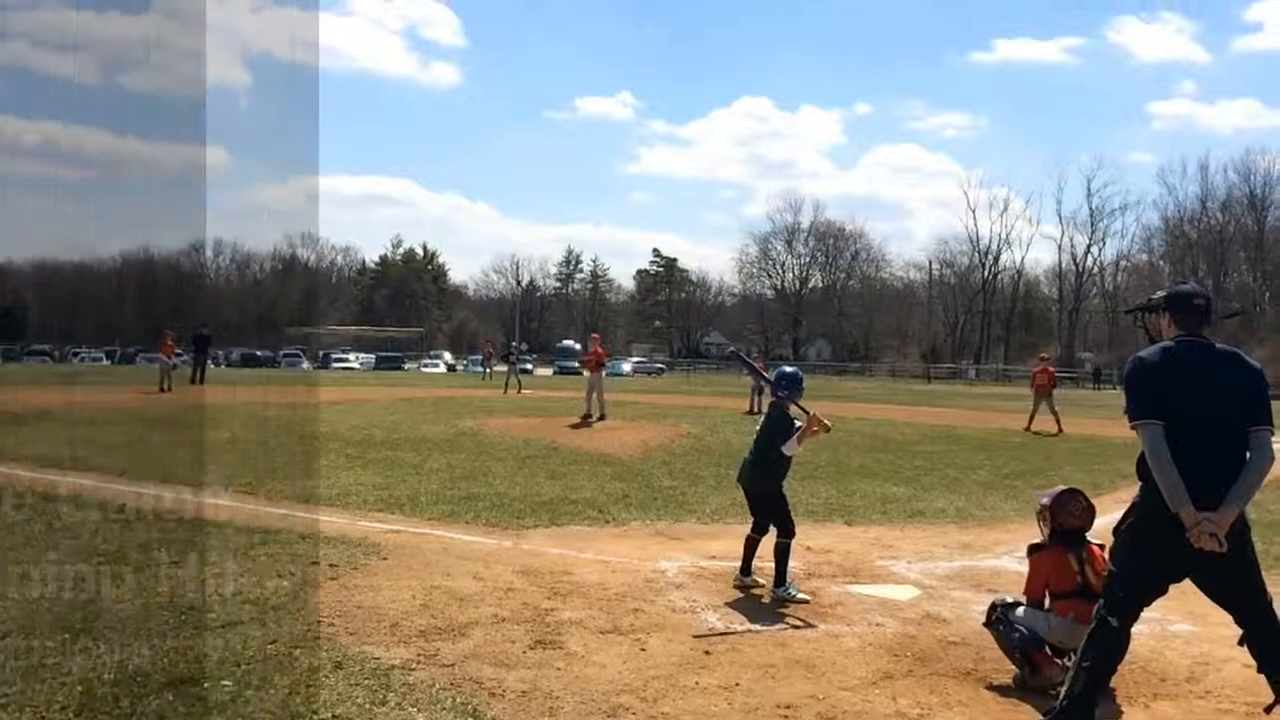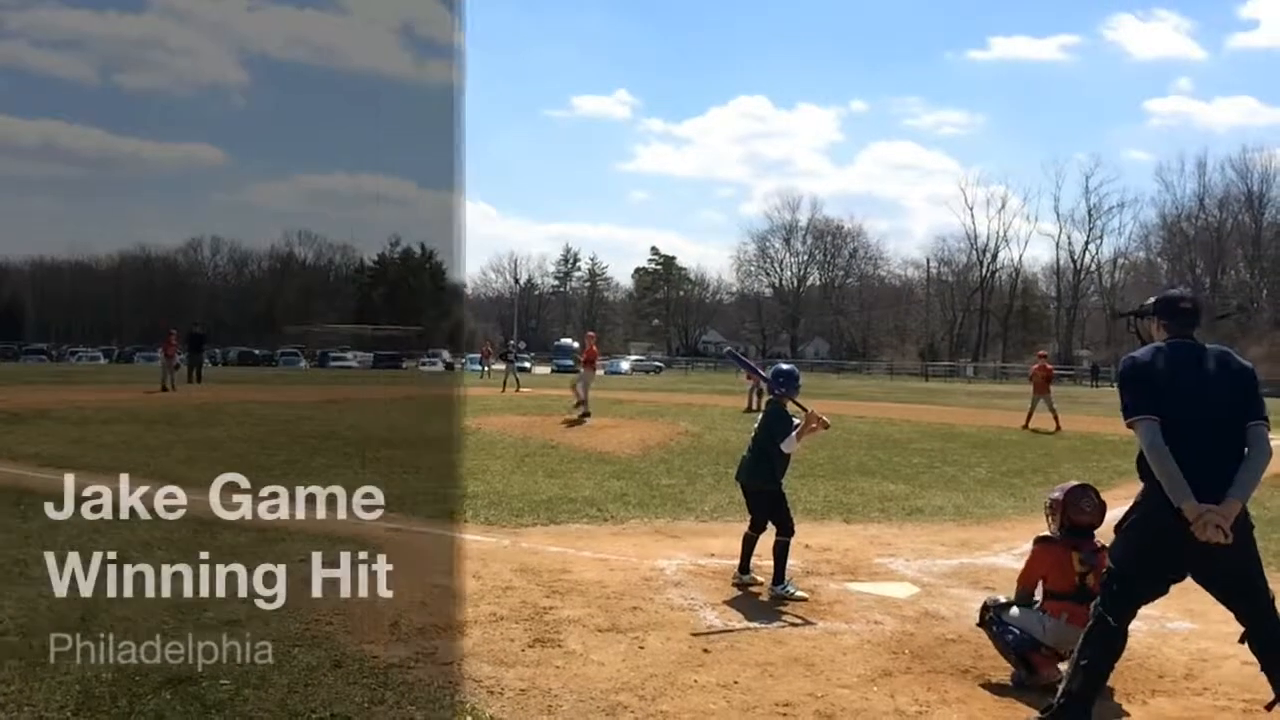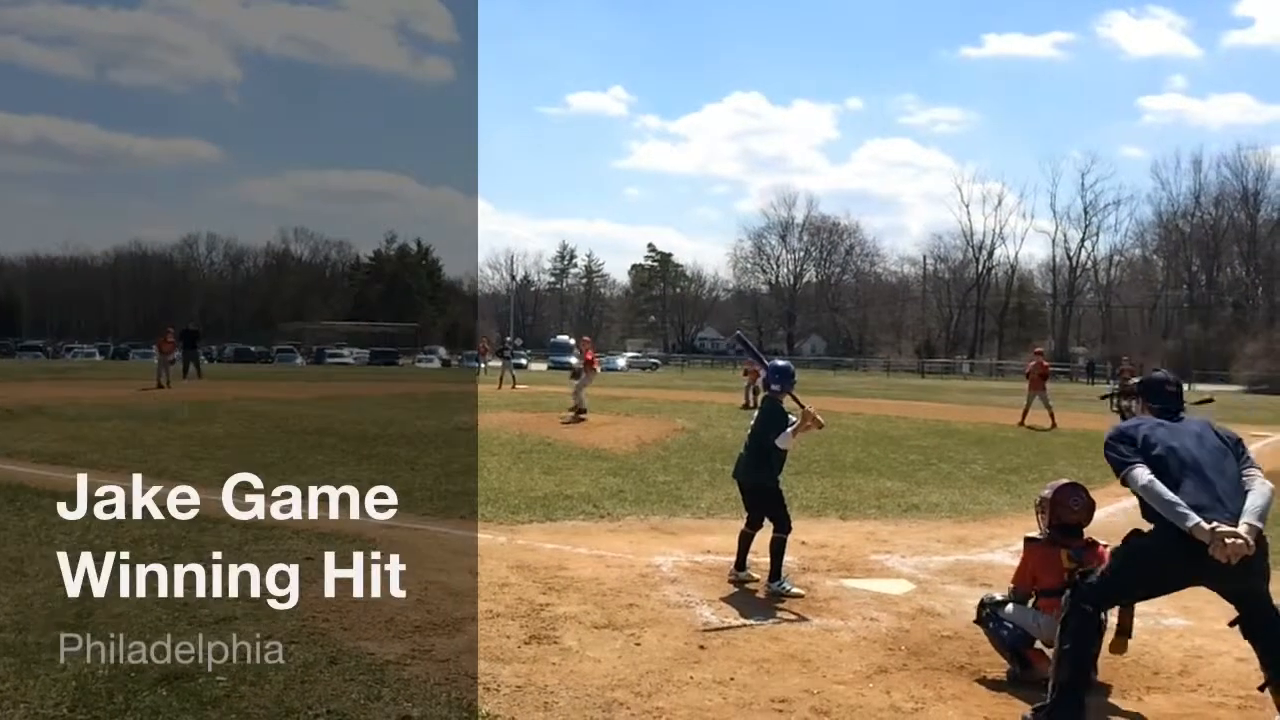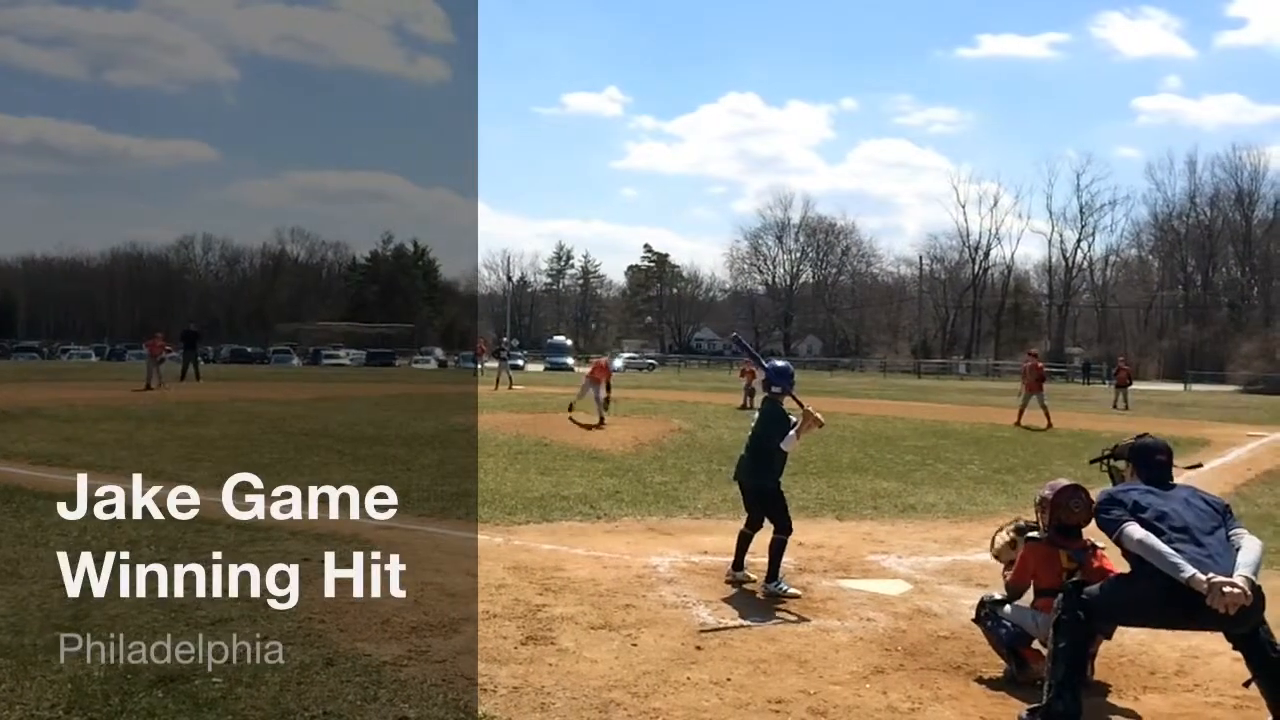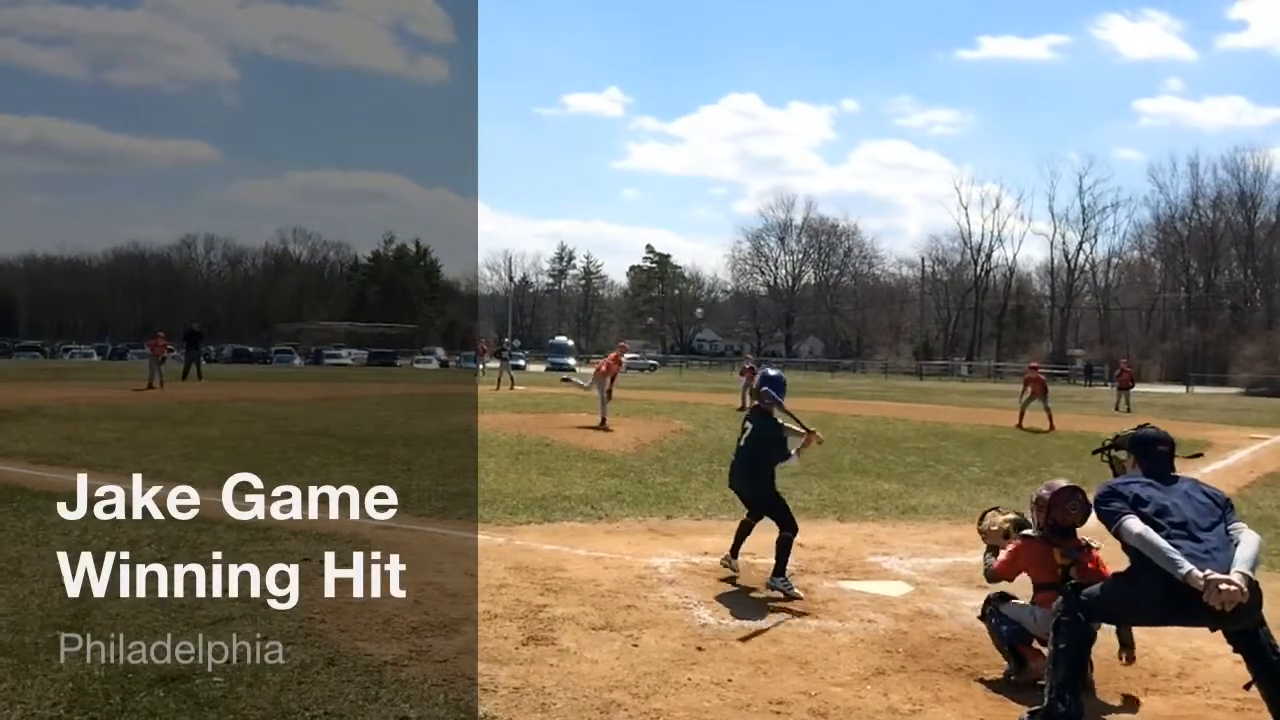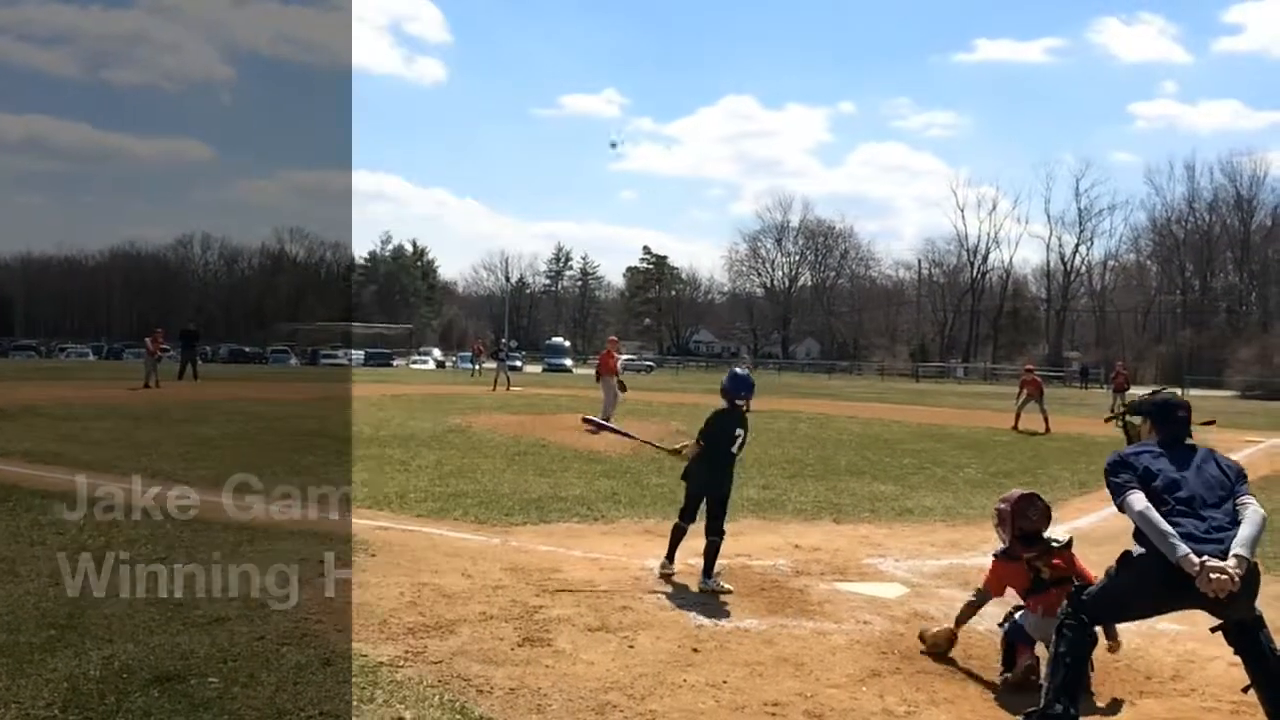
dt=0.5s
person 1, frame 1
left shoulder: (1147, 364)
left elbow: (1154, 446)
left wrist: (1186, 516)
right wrist: (1224, 515)
left hip: (1161, 515)
right hip: (1225, 519)
left knee: (1114, 616)
person 1, frame 2
left shoulder: (1139, 364)
right shoulder: (1237, 367)
left elbow: (1152, 441)
left wrist: (1189, 509)
right wrist: (1231, 508)
left hip: (1163, 513)
right hip: (1230, 518)
left knee: (1112, 610)
person 1, frame 3
left shoulder: (1126, 432)
right shoulder: (1221, 433)
left elbow: (1144, 483)
left wrist: (1201, 530)
right wrist: (1247, 531)
left hip: (1179, 541)
right hip: (1243, 545)
left knee: (1085, 600)
person 1, frame 4
left shoulder: (1114, 497)
right shoulder: (1207, 499)
left elbow: (1138, 538)
right elbow: (1250, 542)
left wrist: (1197, 581)
right wrist: (1243, 582)
left hip: (1174, 595)
right hip: (1238, 596)
left knee: (1075, 605)
person 1, frame 5
left shoulder: (1114, 490)
right shoulder: (1209, 492)
left elbow: (1138, 533)
right elbow: (1248, 536)
left wrist: (1195, 578)
right wrist: (1240, 578)
left hip: (1170, 591)
right hip: (1236, 593)
left knee: (1074, 608)
person 1, frame 6
left shoulder: (1127, 459)
right shoulder: (1224, 463)
left elbow: (1141, 511)
right elbow: (1254, 513)
left wrist: (1189, 564)
right wrist: (1235, 566)
left hip: (1170, 569)
right hip: (1234, 572)
left knee: (1079, 612)
right knee: (1247, 626)
person 2, frame 1
left shoulder: (776, 411)
right shoulder: (781, 416)
left elbow: (795, 433)
right elbow: (788, 449)
left wrist: (815, 429)
right wrist: (808, 430)
left hip: (753, 477)
right hip: (764, 481)
left knee: (761, 524)
right knee: (786, 529)
left ankle: (744, 574)
right ankle: (780, 587)
person 2, frame 2
left shoulder: (772, 409)
right shoulder: (779, 413)
left elbow: (793, 430)
right elbow: (787, 446)
left wrist: (813, 426)
right wrist: (807, 425)
left hip: (750, 475)
right hip: (763, 479)
left knee: (758, 523)
right knee: (785, 528)
left ankle: (742, 572)
right ankle: (778, 585)
person 2, frame 3
left shoulder: (769, 405)
right shoulder: (774, 409)
left elbow: (788, 428)
right elbow: (782, 442)
left wrist: (808, 423)
right wrist: (802, 422)
left hip: (747, 472)
right hip: (761, 476)
left knee: (755, 519)
right knee: (782, 524)
left ankle: (739, 569)
right ankle: (775, 582)
person 2, frame 4
left shoulder: (769, 407)
right shoulder: (775, 412)
left elbow: (791, 428)
right elbow: (787, 445)
left wrist: (809, 423)
right wrist: (804, 423)
left hip: (747, 473)
right hip: (762, 478)
left knee: (754, 521)
right knee: (783, 526)
left ankle: (737, 569)
right ankle: (772, 582)
person 2, frame 5
left shoulder: (754, 412)
right shoulder: (769, 427)
right elbow: (787, 460)
left wrist: (805, 433)
right wrist: (806, 443)
left hip: (739, 478)
right hip: (757, 483)
left knee: (755, 512)
right knee: (788, 526)
left ankle: (732, 556)
right ankle: (778, 578)
person 2, frame 6
left shoulder: (719, 417)
right shoulder: (742, 420)
left elbow: (699, 446)
left wrist: (683, 451)
right wrist: (688, 447)
left hip: (698, 475)
right hip: (722, 481)
left knee: (686, 517)
right knee: (715, 528)
left ankle: (668, 562)
right ankle: (708, 578)
person 3, frame 1
left shoulder: (1043, 554)
right shoulder: (1097, 552)
left elbow: (1034, 605)
left hip: (1065, 629)
left knee: (1000, 611)
left ankle: (1043, 670)
person 3, frame 2
left shoulder: (1046, 548)
right shoulder: (1104, 554)
left elbow: (1022, 597)
left hip: (1056, 631)
left knee: (993, 610)
left ankle: (1039, 668)
person 3, frame 3
left shoulder: (1036, 547)
right shoulder: (1096, 550)
left elbow: (1015, 597)
left hip: (1050, 628)
left knee: (990, 607)
left ankle: (1035, 665)
person 3, frame 4
left shoulder: (1035, 546)
right shoulder: (1094, 552)
left elbow: (1013, 592)
left wrist: (1009, 561)
right wrist: (1098, 633)
left hip: (1048, 627)
left knee: (988, 607)
left ankle: (1028, 664)
person 3, frame 5
left shoulder: (1029, 543)
right shoulder: (1088, 551)
left elbow: (991, 575)
left wrist: (992, 547)
right wrist: (1127, 644)
left hip: (1046, 623)
left knee: (995, 604)
left ankle: (1028, 662)
person 3, frame 6
left shoulder: (1005, 560)
right shoulder: (1060, 550)
left elbow: (979, 600)
left wrist: (955, 626)
right wrist: (1111, 632)
left hip: (1041, 625)
left knee: (1014, 624)
left ankle: (1021, 661)
